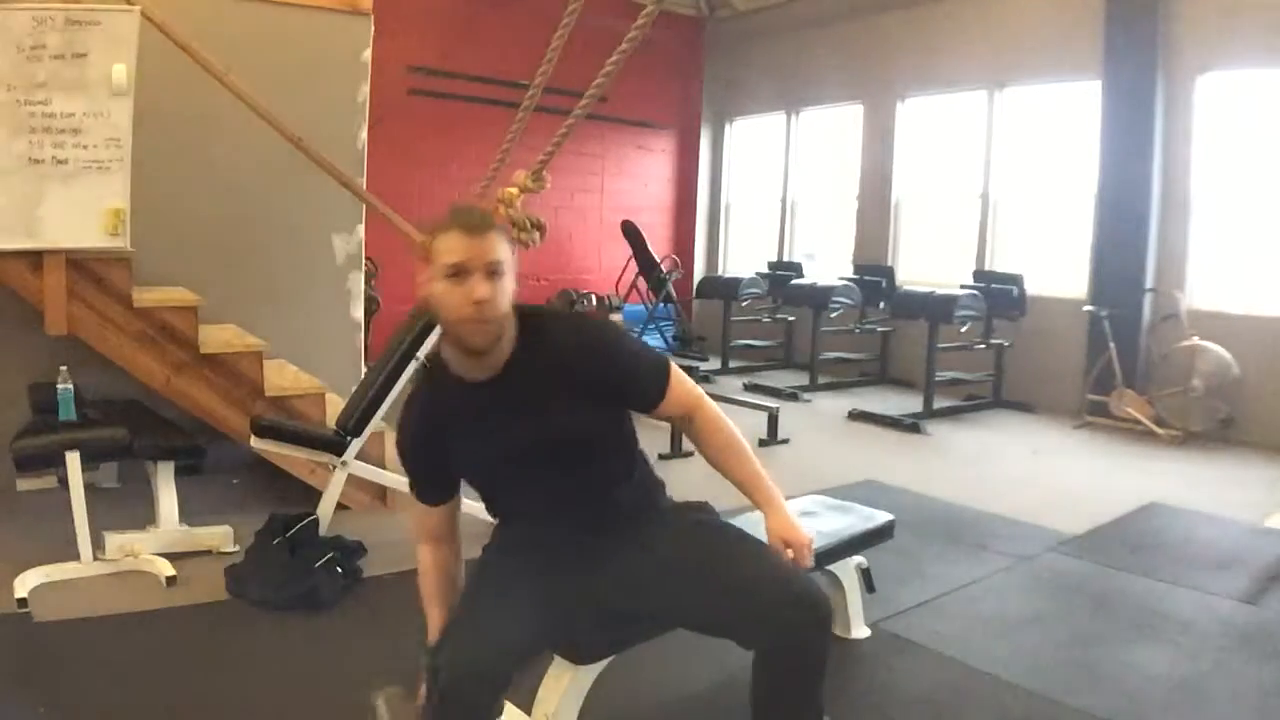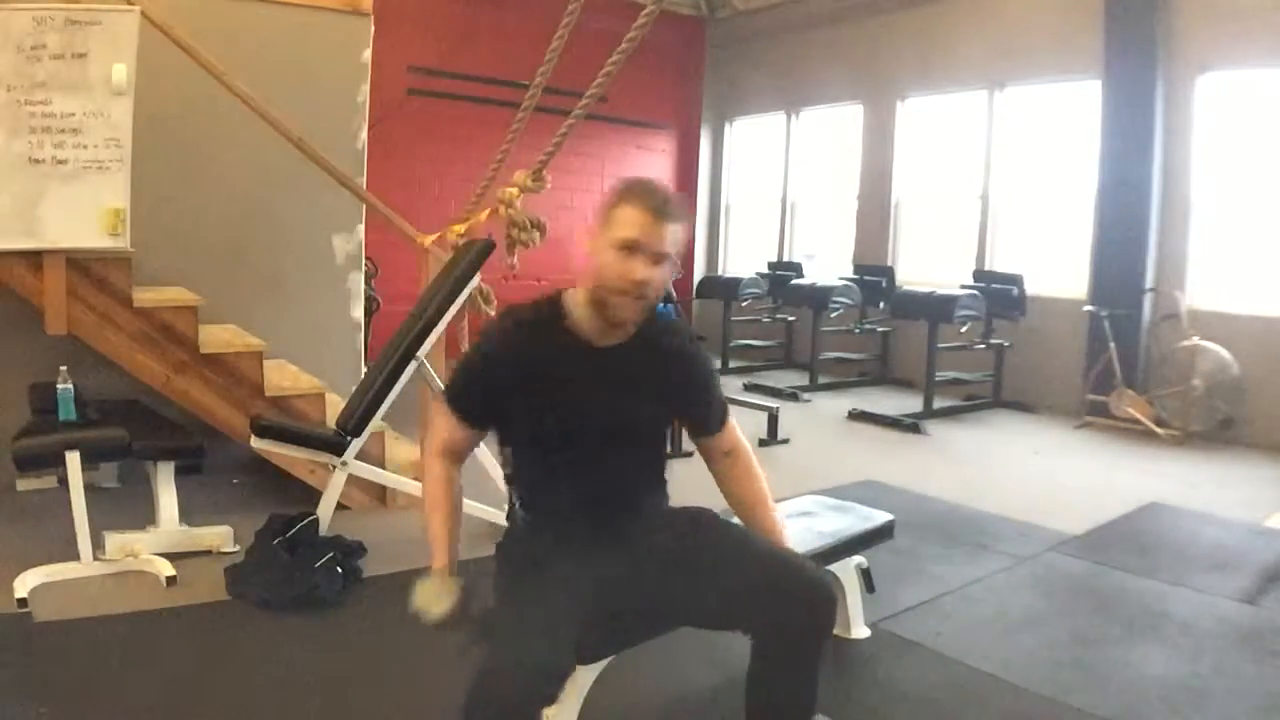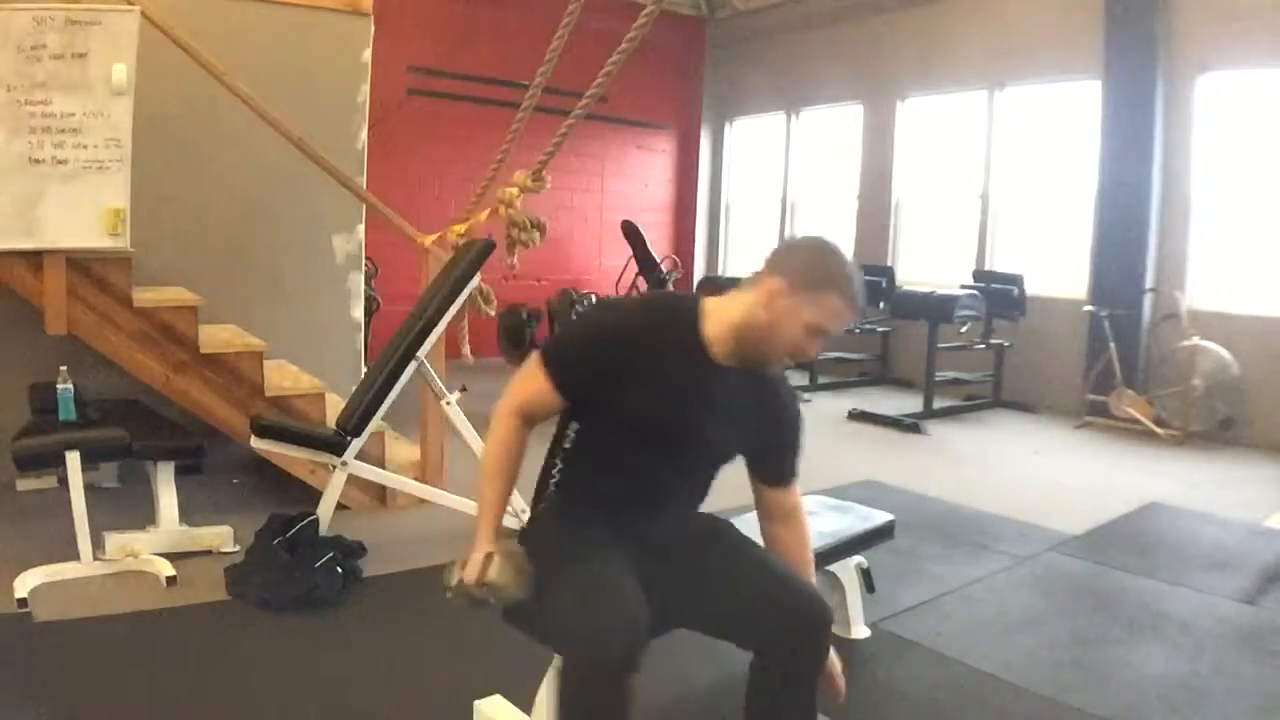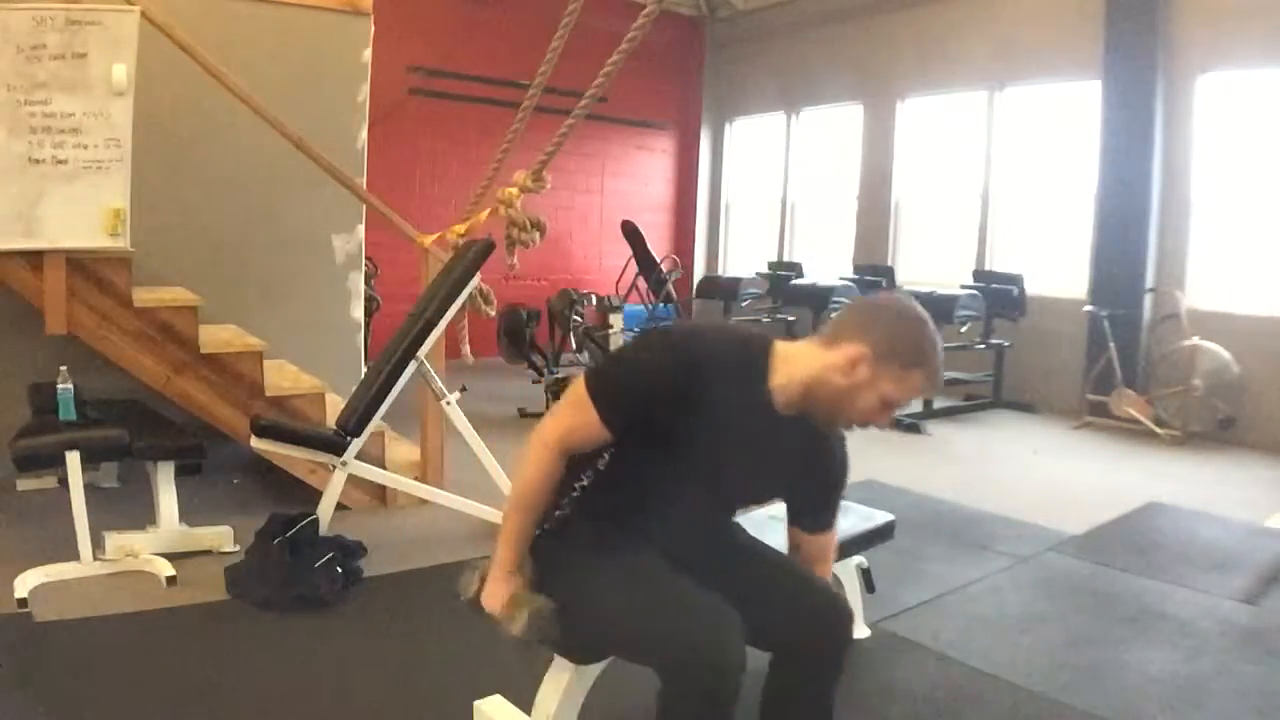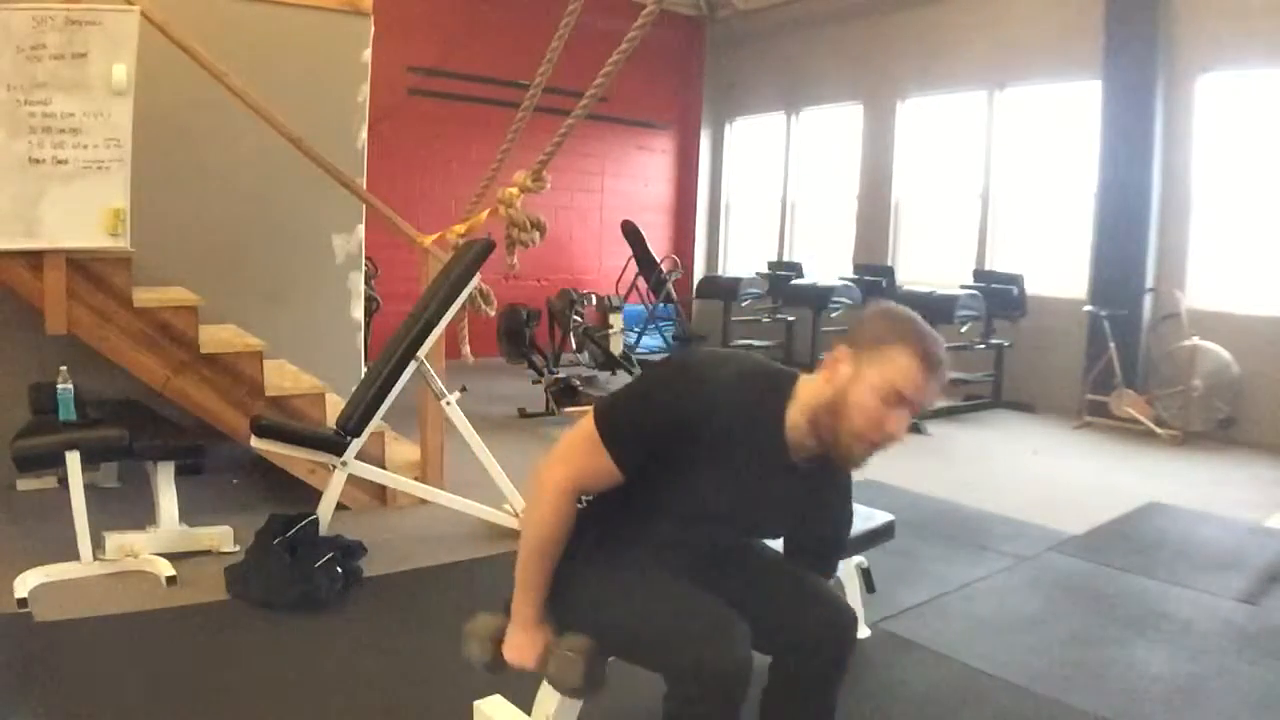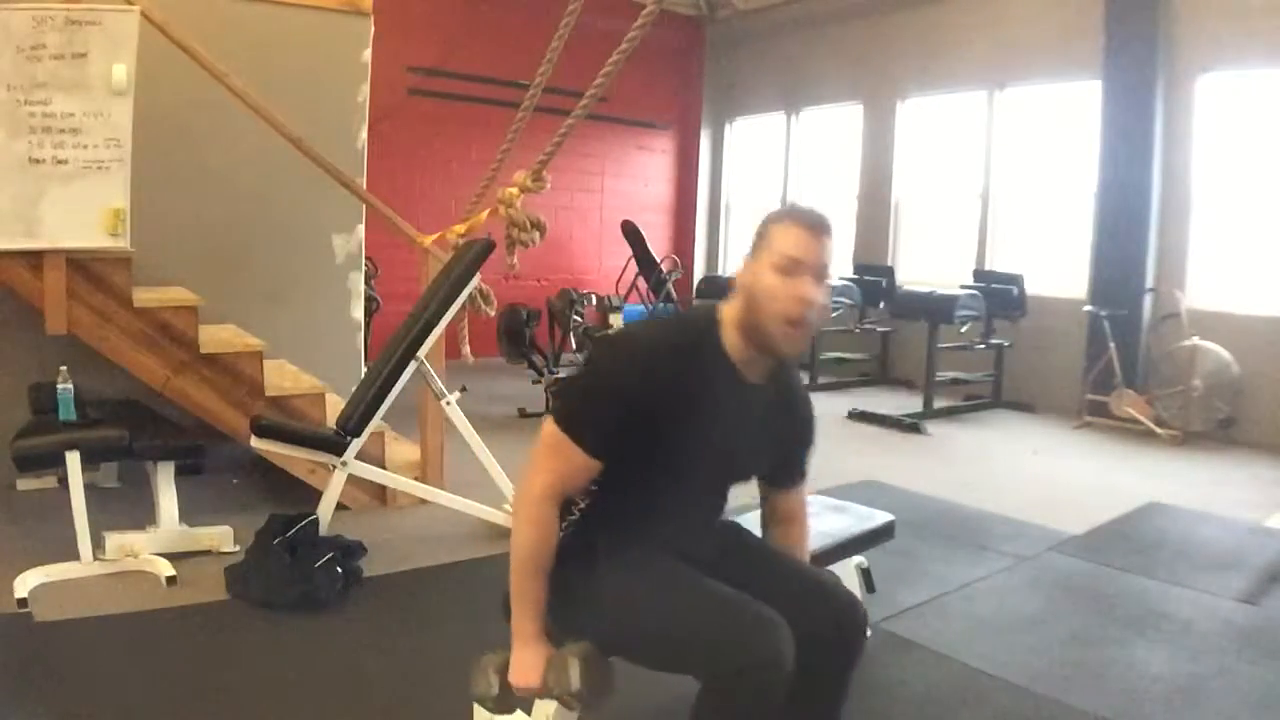
dt=0.3s
person 1, frame 1
left shoulder: (580, 343)
right shoulder: (428, 412)
left elbow: (692, 408)
right elbow: (436, 539)
left wrist: (773, 507)
right wrist: (441, 646)
left hip: (643, 530)
right hip: (534, 556)
left knee: (800, 607)
right knee: (461, 675)
person 1, frame 2
left shoulder: (675, 354)
right shoulder: (512, 346)
left elbow: (727, 452)
right elbow: (444, 452)
left wrist: (782, 561)
right wrist: (442, 568)
left hip: (653, 534)
right hip: (552, 548)
left knee: (806, 597)
person 1, frame 3
left shoulder: (769, 398)
right shoulder: (630, 330)
left elbow: (782, 512)
right elbow: (516, 411)
left wrist: (806, 625)
right wrist: (487, 541)
left hip: (674, 535)
right hip: (577, 530)
left knee: (804, 622)
right knee: (609, 630)
person 1, frame 4
left shoulder: (818, 446)
right shoulder: (691, 362)
left elbow: (812, 558)
right elbow: (554, 438)
right wrist: (505, 570)
right hip: (587, 547)
left knee: (823, 621)
right knee: (708, 646)
person 1, frame 5
left shoulder: (825, 484)
right shoulder: (705, 393)
left elbow: (805, 594)
right elbow: (562, 474)
right wrist: (527, 621)
right hip: (591, 557)
left knee: (827, 626)
right knee: (716, 650)
person 1, frame 6
left shoulder: (788, 402)
right shoulder: (648, 358)
left elbow: (785, 516)
right elbow: (542, 491)
right wrist: (529, 639)
right hip: (595, 560)
left knee: (836, 618)
right knee: (754, 645)
